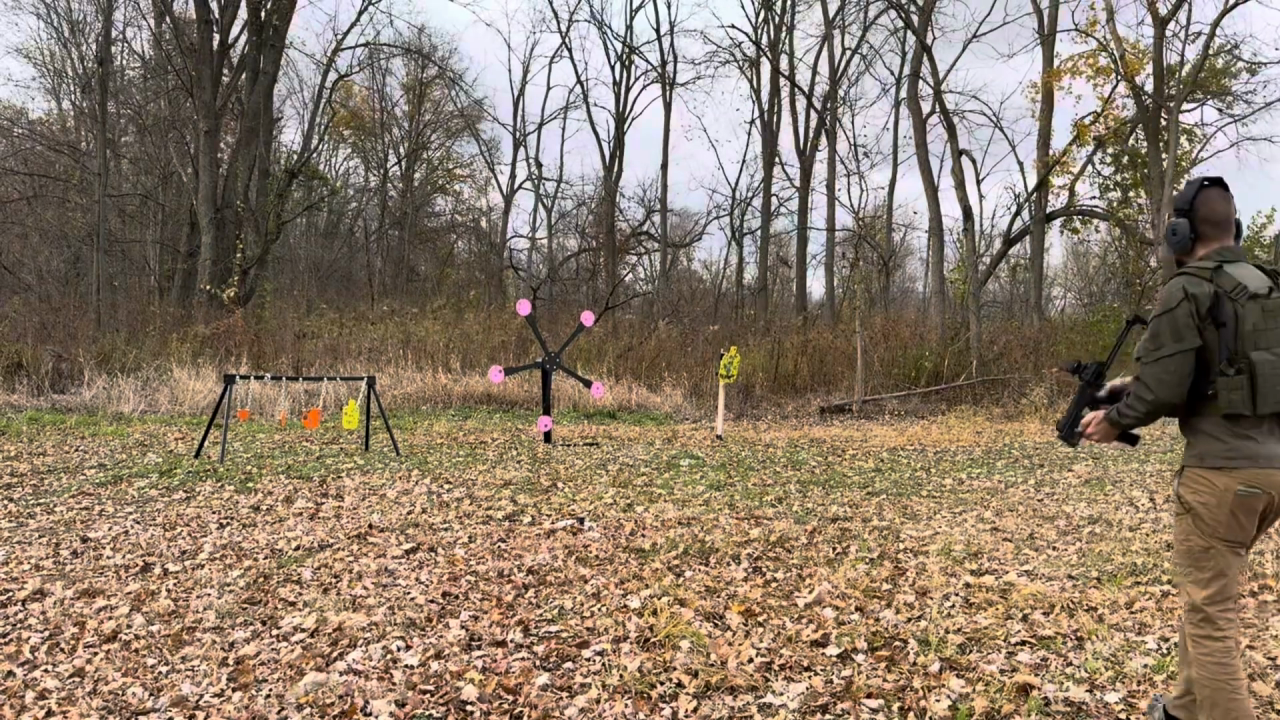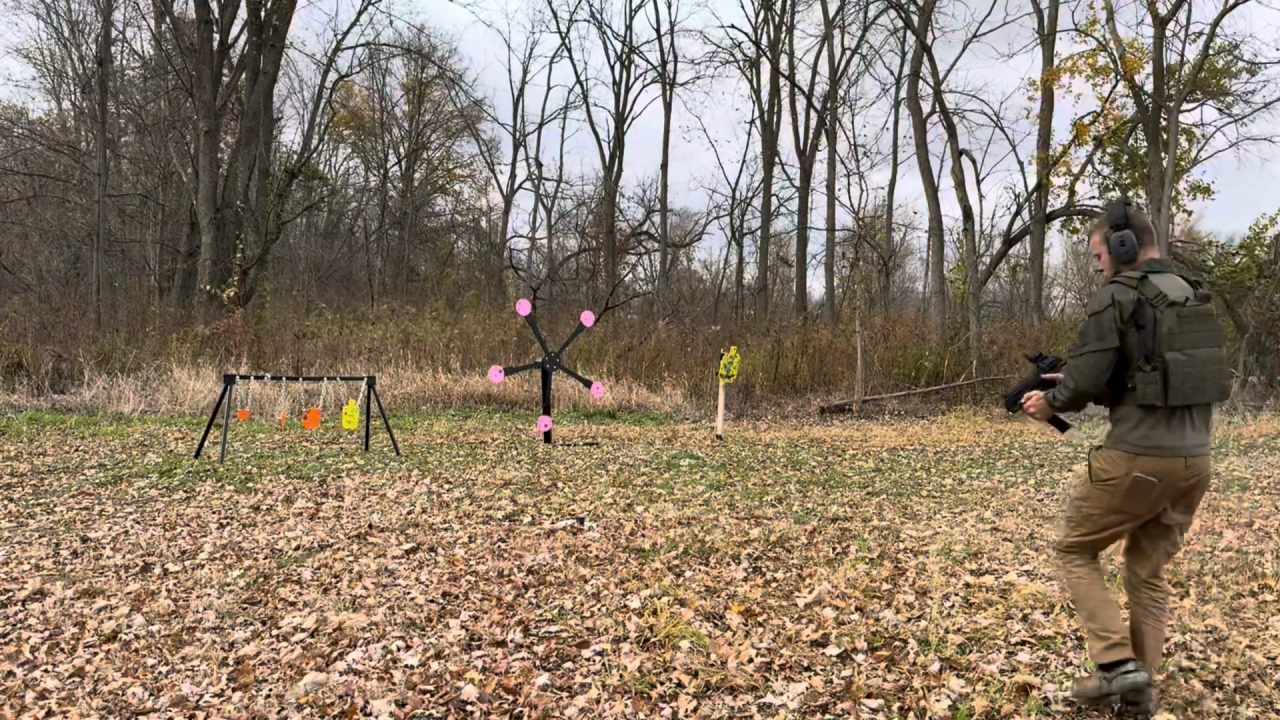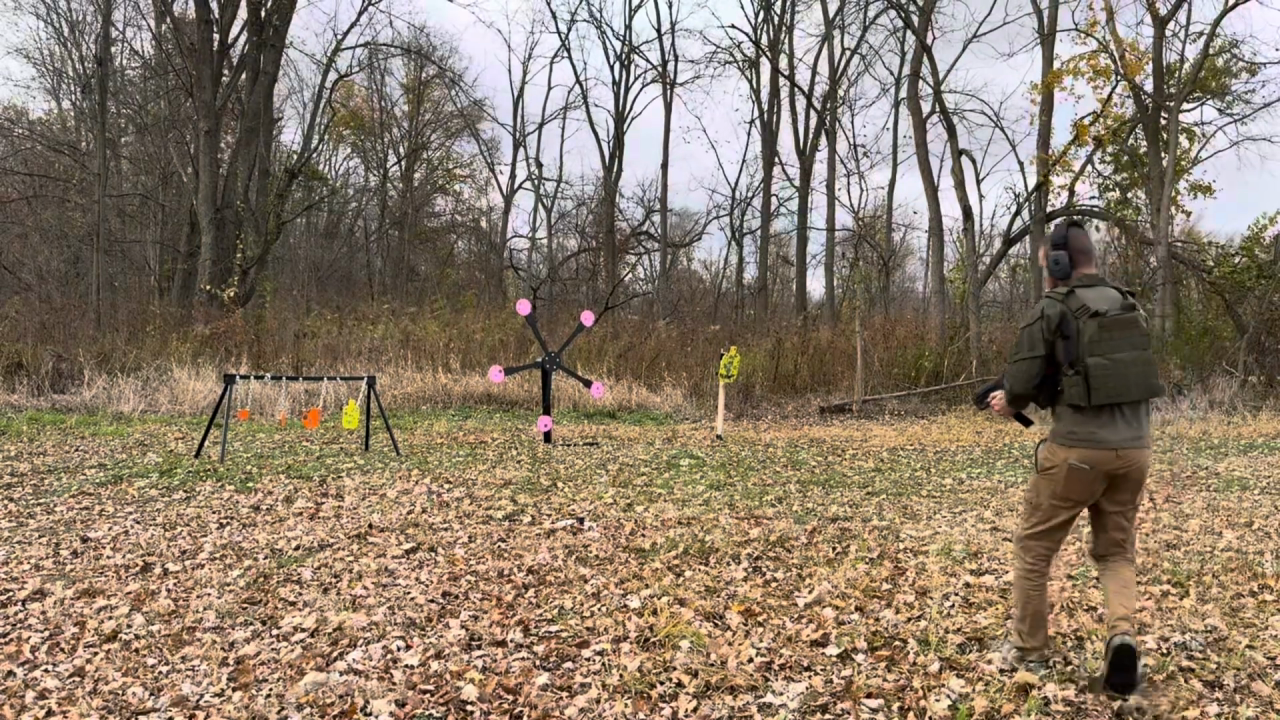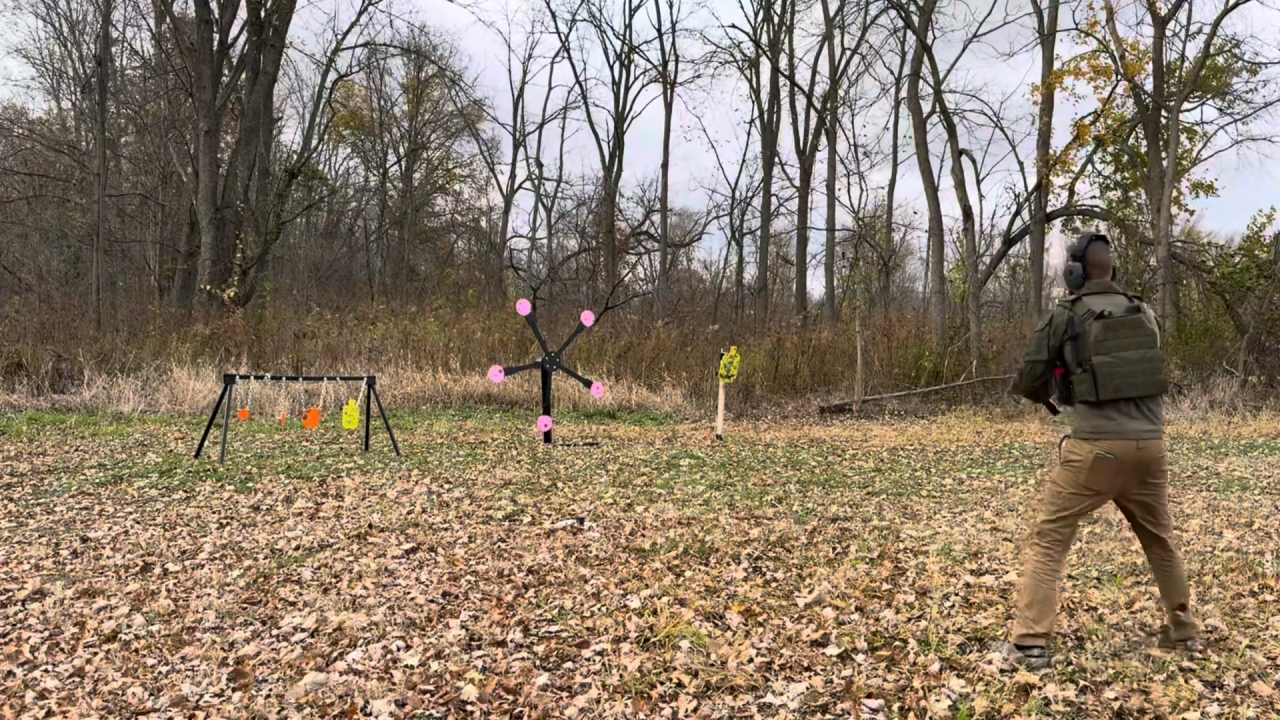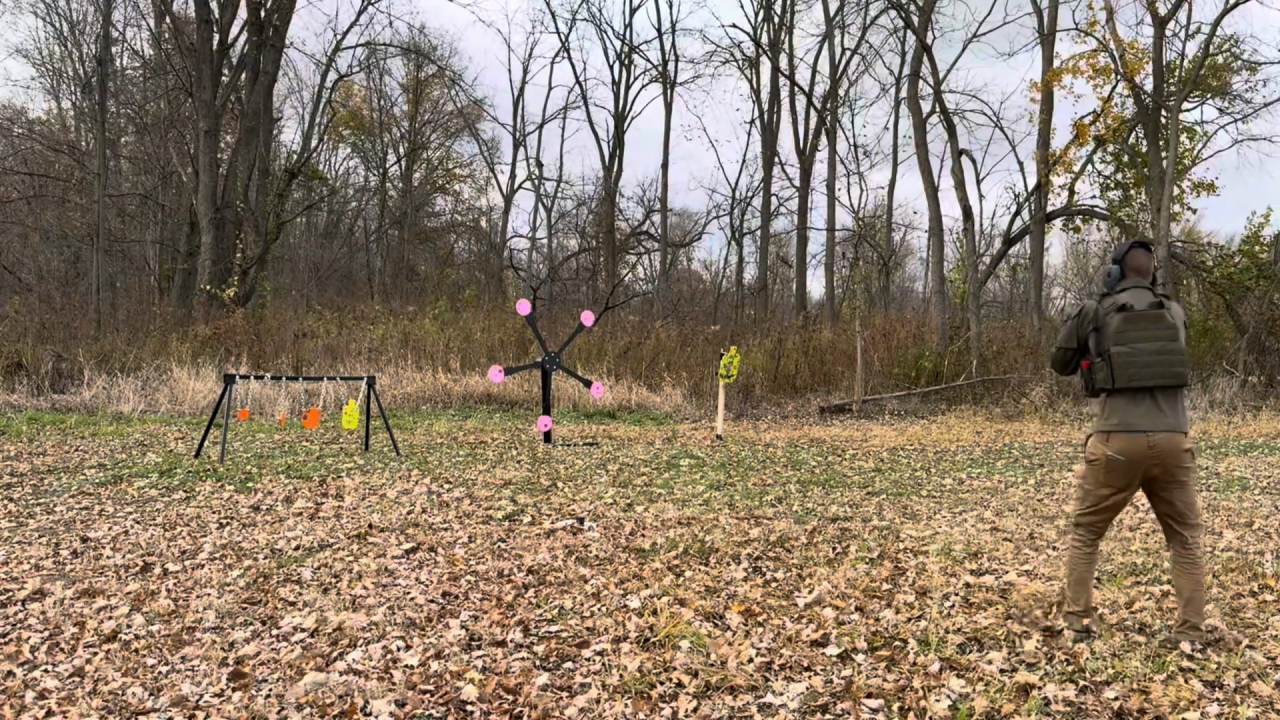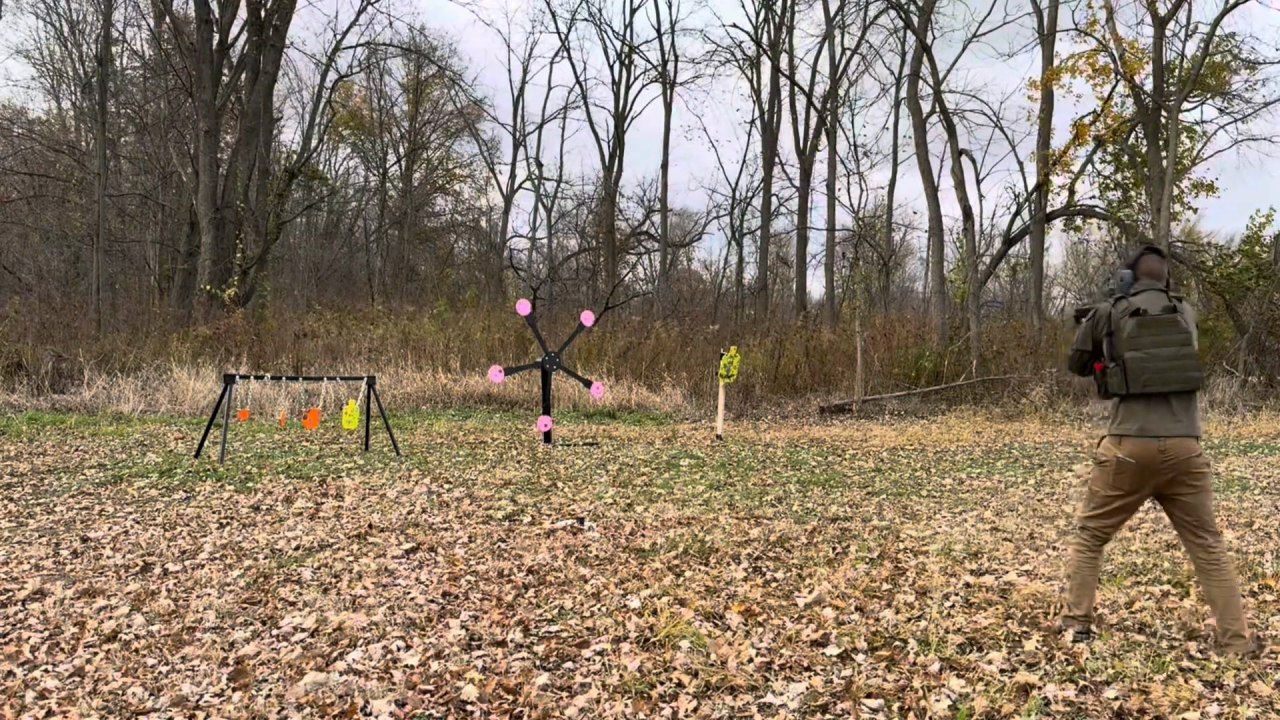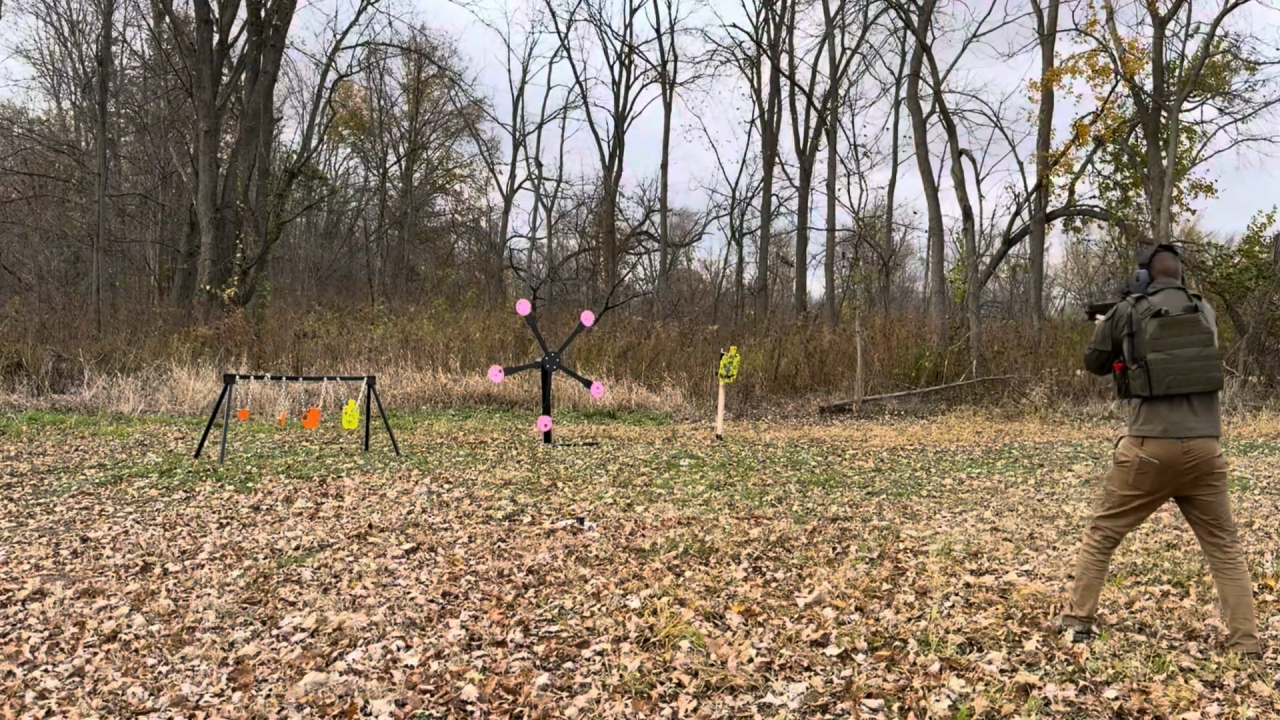
dt=0.4s
person 1, frame 1
left shoulder: (1185, 292)
left elbow: (1162, 389)
left wrist: (1112, 418)
right wrist: (1135, 385)
left hip: (1221, 474)
left knee: (1209, 617)
right knee: (1215, 593)
person 1, frame 2
left shoulder: (1116, 298)
right shoulder: (1192, 297)
left elbow: (1088, 379)
left wrist: (1051, 401)
right wrist: (1071, 383)
left hip: (1136, 460)
right hip: (1194, 462)
left knee: (1074, 549)
right knee: (1147, 577)
left ankle: (1117, 663)
person 1, frame 3
left shoulder: (1051, 309)
right shoulder: (1131, 308)
left elbow: (1022, 381)
left wrist: (1010, 402)
left hip: (1075, 453)
right hip: (1133, 454)
left knee: (1034, 549)
right knee: (1115, 555)
left ankle: (1030, 648)
right ankle: (1122, 634)
person 1, frame 4
left shoulder: (1063, 317)
right shoulder: (1144, 314)
left elbow: (1028, 381)
left wrist: (1044, 392)
left hip: (1096, 448)
right hip: (1148, 446)
left knee: (1048, 539)
right knee: (1159, 539)
left ankle: (1031, 643)
right ankle: (1182, 630)
person 1, frame 5
left shoulder: (1093, 312)
right shoulder: (1175, 312)
left elbow: (1061, 364)
left wrist: (1074, 334)
left hip: (1116, 442)
right hip: (1172, 441)
left knee: (1085, 532)
right knee: (1185, 537)
left ankle: (1078, 622)
right ankle: (1189, 632)
person 1, frame 6
left shoulder: (1107, 314)
right shoulder: (1186, 314)
left elbow: (1077, 364)
left hip: (1128, 448)
right hip: (1183, 448)
left knee: (1090, 534)
right knee: (1207, 544)
left ankle: (1077, 622)
right ankle: (1238, 641)
person 1, frame 7
left shoulder: (1126, 313)
right shoulder: (1205, 311)
left elbow: (1095, 363)
left wrist: (1105, 326)
left hip: (1149, 448)
right hip: (1204, 448)
left knee: (1102, 533)
right knee: (1224, 545)
left ankle: (1077, 621)
right ankle: (1246, 643)
